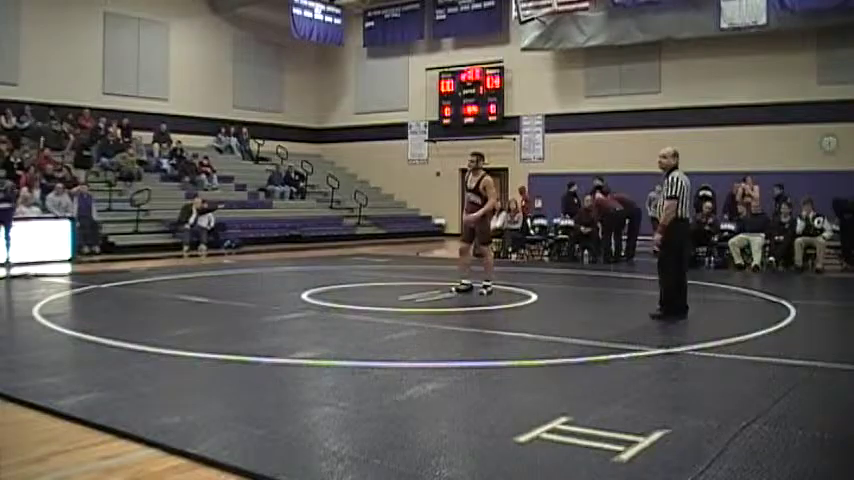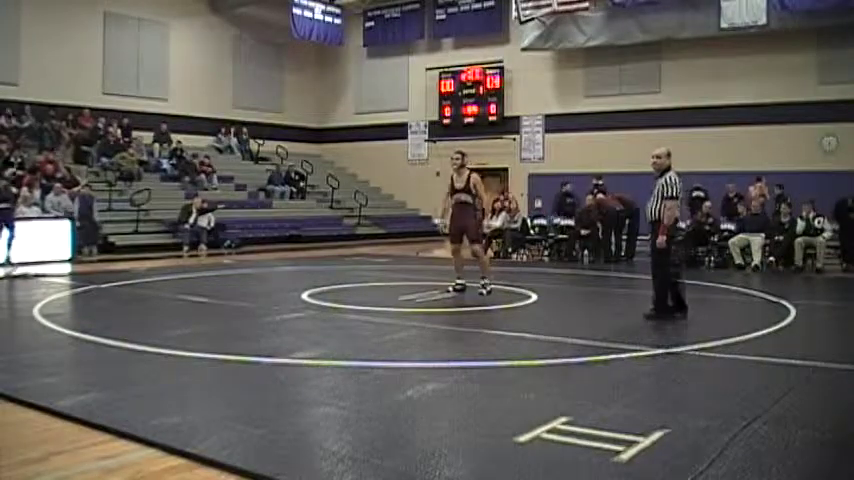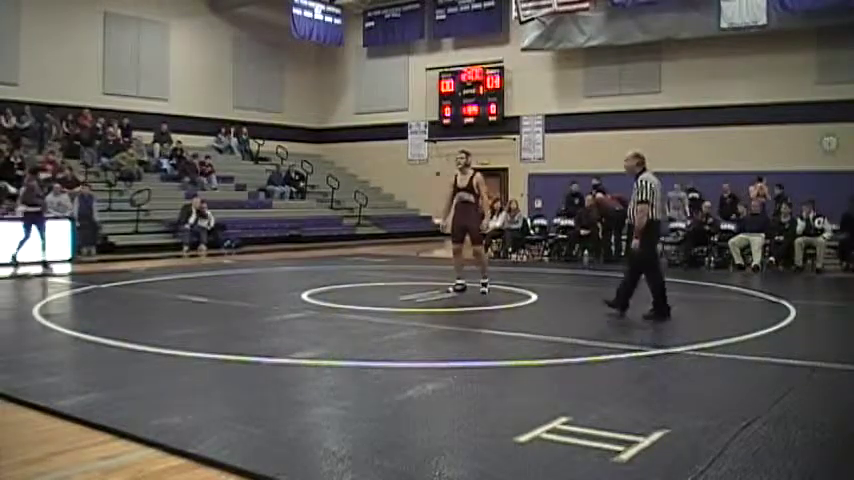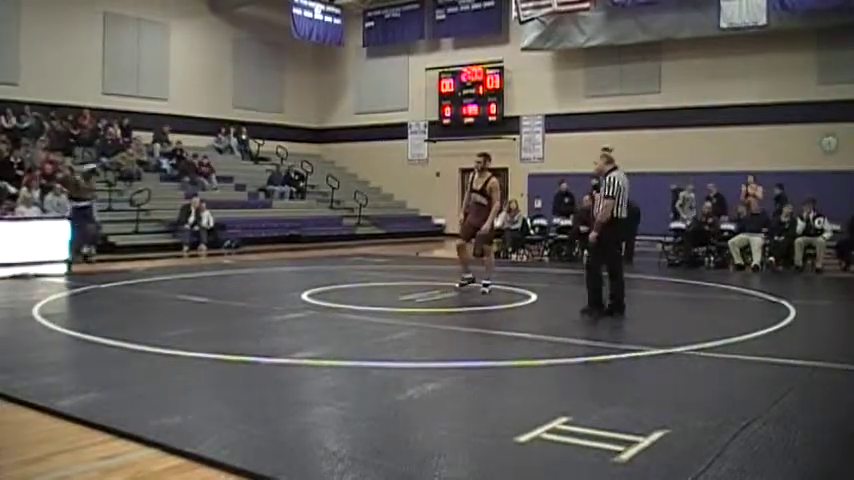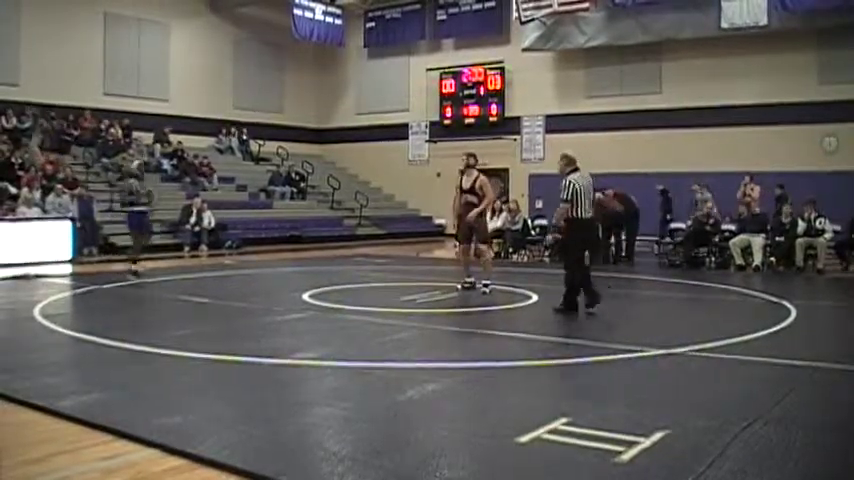
dt=0.7s
person 1, frame 1
left shoulder: (673, 177)
right shoulder: (679, 177)
left elbow: (670, 208)
left wrist: (659, 231)
left hip: (673, 228)
right hip: (681, 228)
left knee: (666, 269)
right knee: (679, 269)
left ankle: (668, 309)
right ankle: (680, 308)
person 1, frame 2
left shoulder: (669, 179)
right shoulder: (662, 178)
left elbow: (671, 208)
left wrist: (663, 233)
left hip: (663, 229)
right hip: (661, 229)
left knee: (660, 270)
right knee: (668, 270)
left ankle: (661, 309)
right ankle: (679, 306)
person 1, frame 3
left shoulder: (643, 181)
right shoulder: (647, 179)
left elbow: (643, 211)
left wrist: (637, 237)
left hip: (646, 230)
right hip: (647, 229)
left knee: (651, 270)
right knee: (633, 267)
left ankle: (661, 309)
right ankle: (620, 301)
person 1, frame 4
left shoulder: (611, 178)
right shoulder: (619, 176)
left elbow: (607, 207)
left wrist: (595, 229)
left hip: (609, 226)
right hip: (617, 225)
left knee: (593, 265)
right knee: (614, 267)
left ankle: (596, 305)
right ankle: (617, 305)
person 1, frame 5
left shoulder: (569, 181)
right shoulder: (586, 177)
left elbow: (563, 209)
left wrist: (554, 226)
left hip: (575, 226)
right hip: (588, 224)
left knee: (572, 266)
right knee: (580, 264)
left ankle: (570, 303)
right ankle: (591, 294)
person 2, frame 1
left shoulder: (486, 180)
right shoulder: (468, 175)
left elbow: (492, 201)
left wrist: (477, 215)
right wrist: (465, 212)
left hip: (481, 218)
right hip: (469, 217)
left knee: (484, 250)
right knee: (463, 249)
left ankle: (488, 284)
right ankle: (466, 282)
person 2, frame 2
left shoulder: (473, 177)
right shoulder: (452, 178)
left elbow: (483, 197)
right elbow: (446, 199)
right wrist: (442, 218)
left hip: (470, 215)
right hip: (455, 216)
left knee: (476, 249)
right knee: (455, 249)
left ankle: (485, 281)
right ankle: (460, 282)
person 2, frame 3
left shoulder: (477, 177)
right shoulder: (455, 178)
left elbow: (484, 199)
right elbow: (450, 199)
left wrist: (485, 218)
right wrist: (444, 218)
left hip: (473, 216)
right hip: (458, 216)
left knee: (478, 250)
right knee: (456, 249)
left ankle: (485, 280)
right ankle: (460, 282)
person 2, frame 4
left shoulder: (493, 181)
right shoulder: (472, 176)
left elbow: (496, 204)
left wrist: (488, 223)
right wrist: (462, 212)
left hip: (485, 218)
right hip: (471, 215)
left knee: (487, 249)
right knee: (460, 244)
left ankle: (487, 282)
right ankle: (467, 276)
person 2, frame 5
left shoulder: (481, 179)
right shoulder: (461, 179)
left elbow: (490, 197)
right elbow: (457, 199)
left wrist: (476, 211)
right wrist: (455, 218)
left hip: (478, 217)
right hip: (465, 217)
left knee: (483, 249)
right knee: (463, 249)
left ankle: (487, 282)
right ankle: (469, 279)
